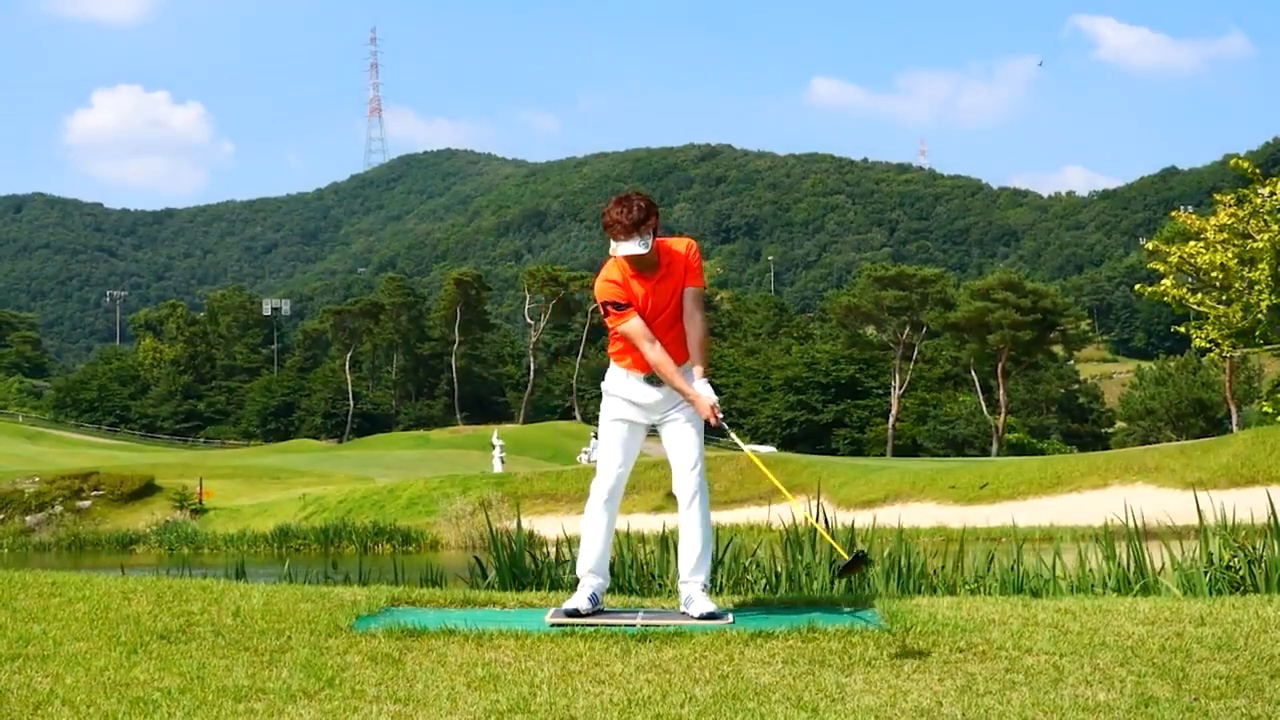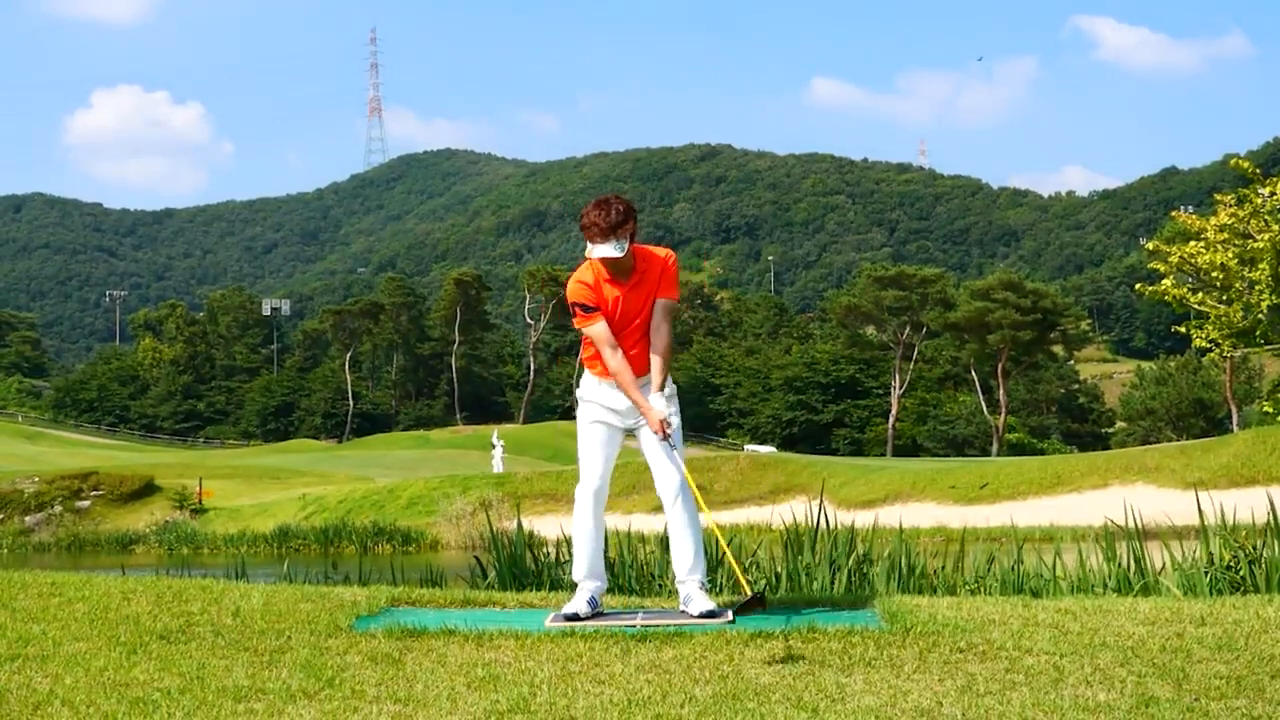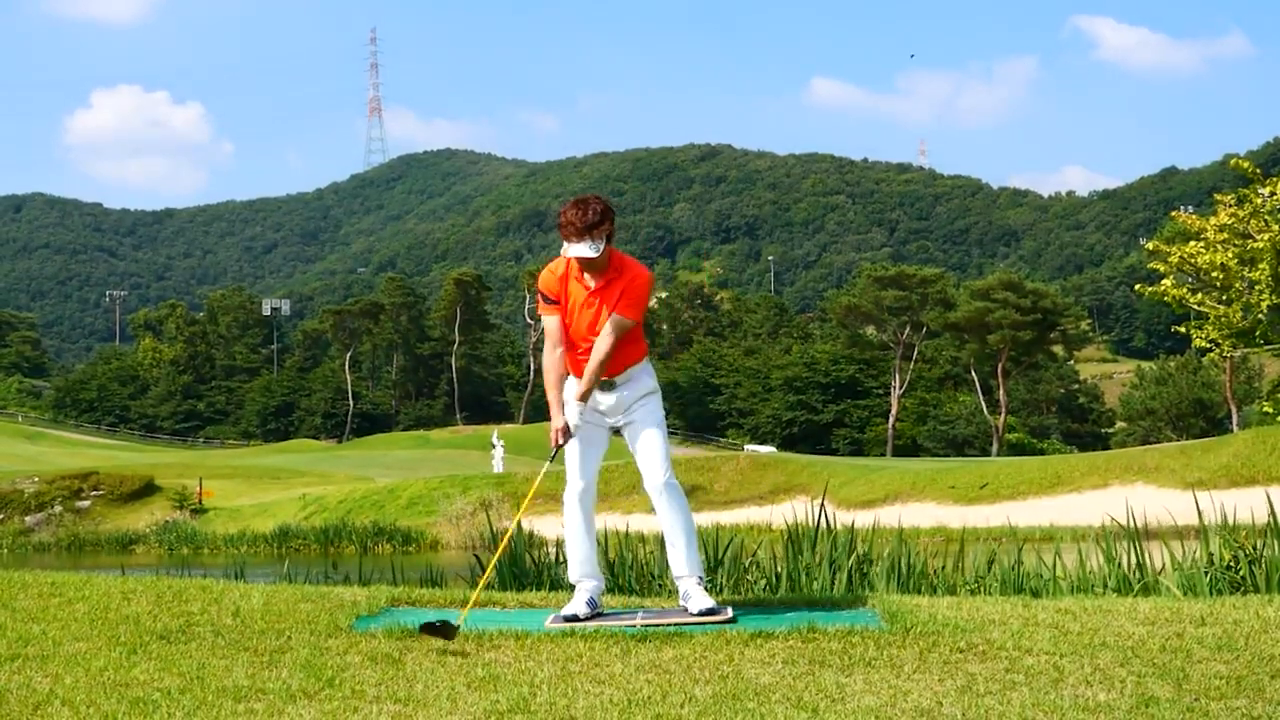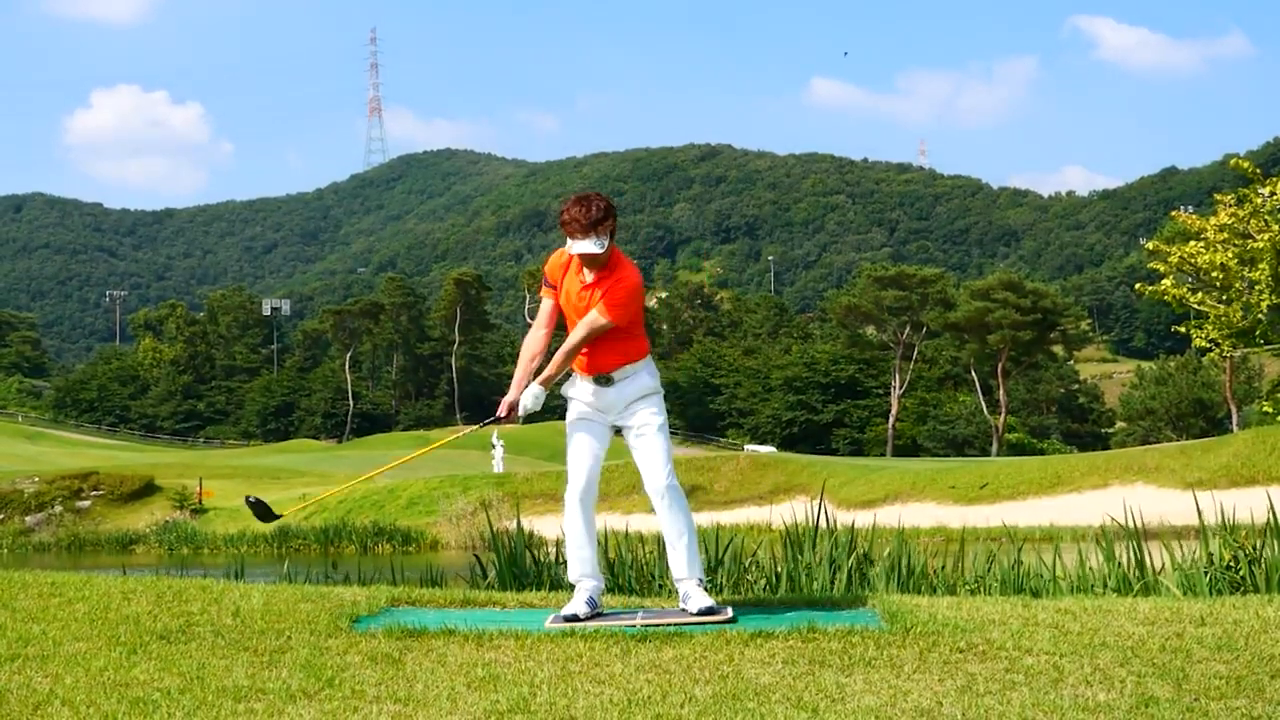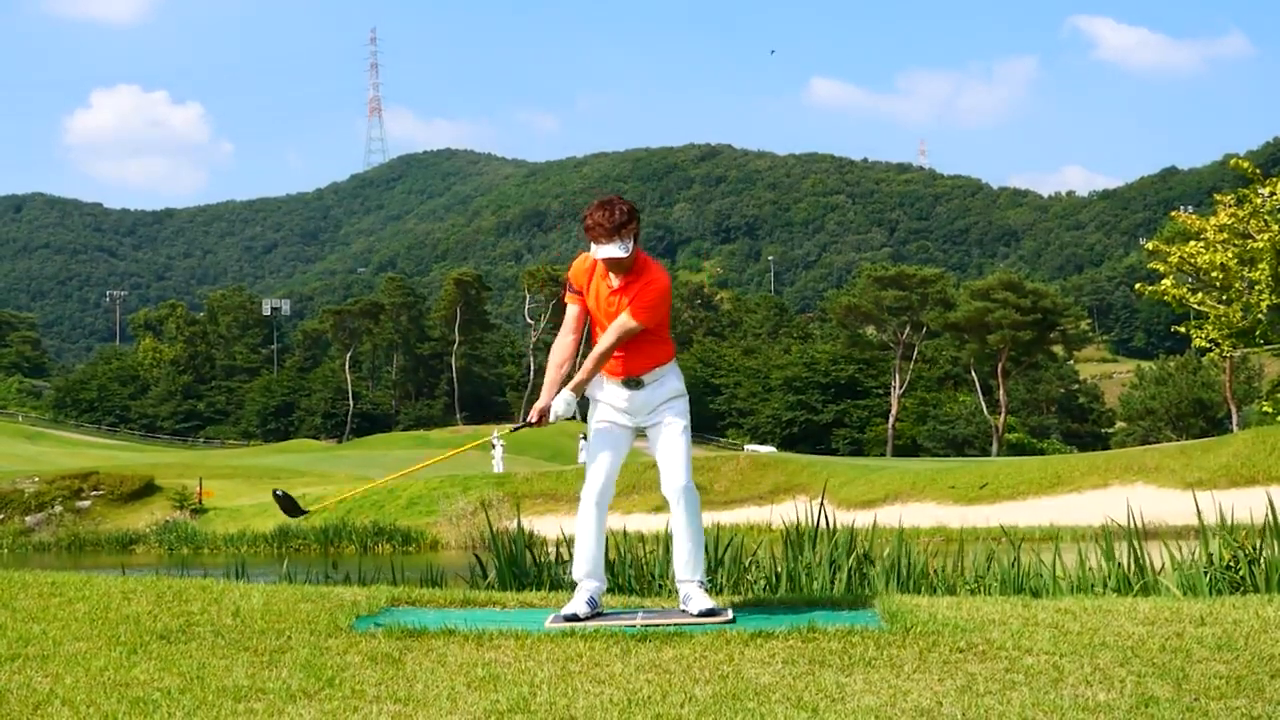
dt=0.3s
person 1, frame 1
left shoulder: (686, 252)
right shoulder: (609, 282)
left elbow: (692, 316)
right elbow: (648, 345)
left wrist: (701, 381)
right wrist: (692, 397)
left hip: (683, 383)
right hip: (627, 385)
left knee: (691, 483)
right knee: (607, 483)
left ankle: (693, 588)
right ankle: (591, 584)
person 1, frame 2
left shoulder: (664, 263)
right shoulder: (581, 284)
left elbow: (660, 330)
right elbow: (608, 353)
left wrist: (658, 392)
right wrist: (644, 410)
left hip: (653, 386)
right hip: (600, 391)
left knee: (674, 485)
right knee: (591, 488)
left ankle: (691, 587)
right ankle: (589, 588)
person 1, frame 3
left shoulder: (636, 277)
right shoulder: (553, 277)
left elbow: (607, 343)
right elbow: (555, 348)
left wrist: (579, 403)
right wrist: (557, 411)
left hip: (633, 384)
right hip: (578, 387)
left knee: (661, 481)
right knee: (578, 489)
left ankle: (689, 583)
right ankle: (587, 588)
person 1, frame 4
left shoulder: (627, 280)
right shoulder: (558, 264)
left elbow: (578, 339)
right elbow: (541, 331)
left wrist: (540, 387)
right wrist: (516, 388)
left hip: (635, 384)
right hip: (586, 389)
left knee: (661, 482)
right knee: (579, 489)
left ankle: (689, 584)
right ankle: (586, 588)
person 1, frame 5
left shoulder: (655, 282)
right shoulder: (583, 269)
left elbow: (610, 342)
right elbow: (569, 336)
left wrist: (571, 393)
right wrist: (546, 394)
left hip: (660, 388)
right hip: (610, 391)
left knee: (678, 485)
right knee: (595, 489)
left ankle: (691, 586)
right ankle: (588, 588)
